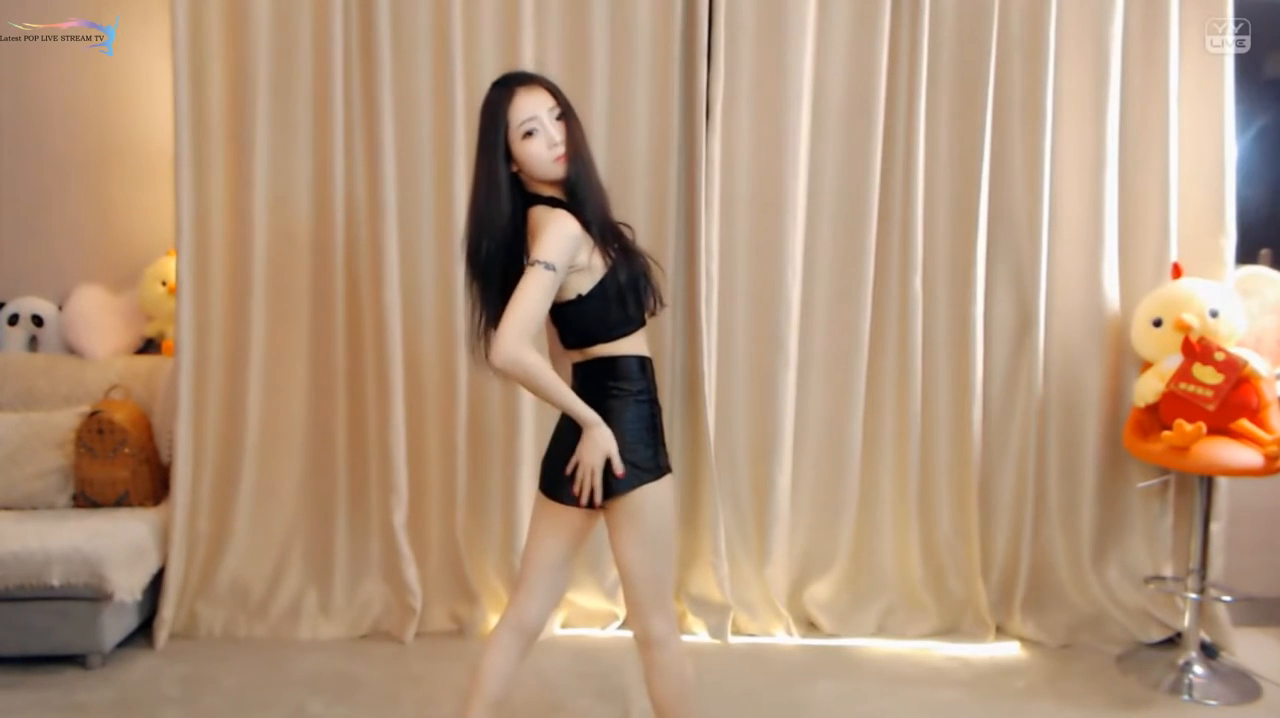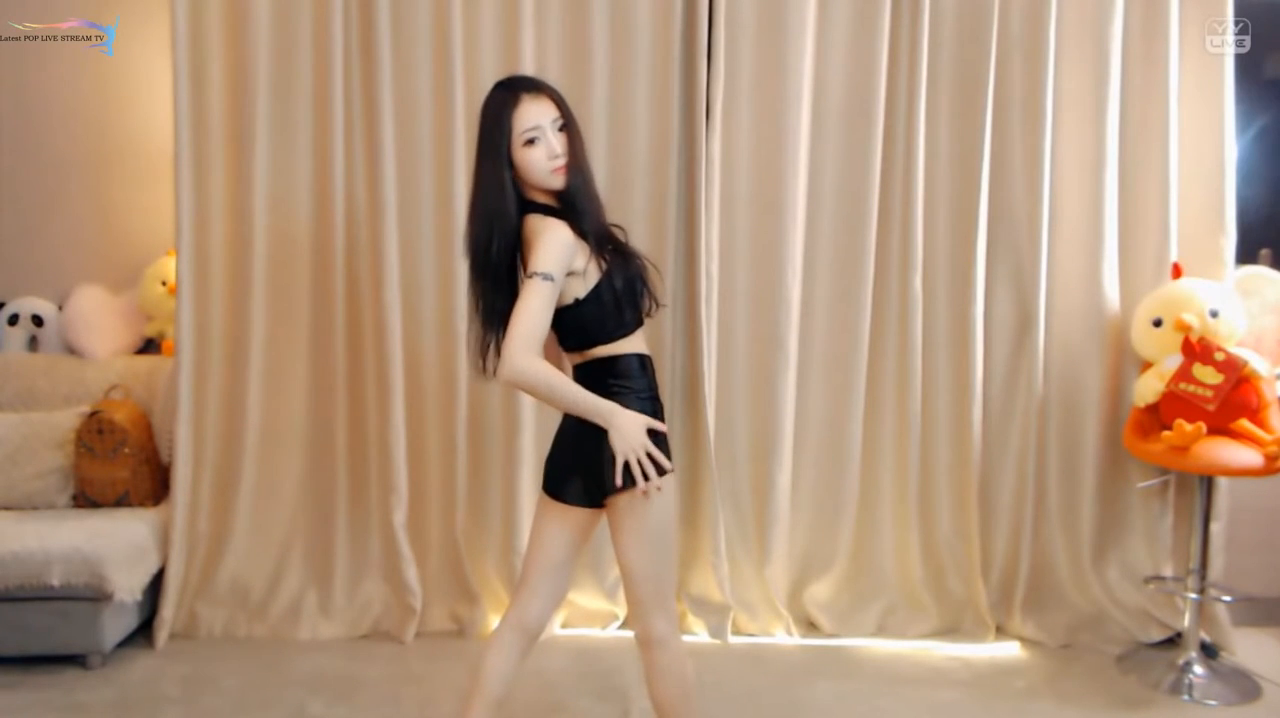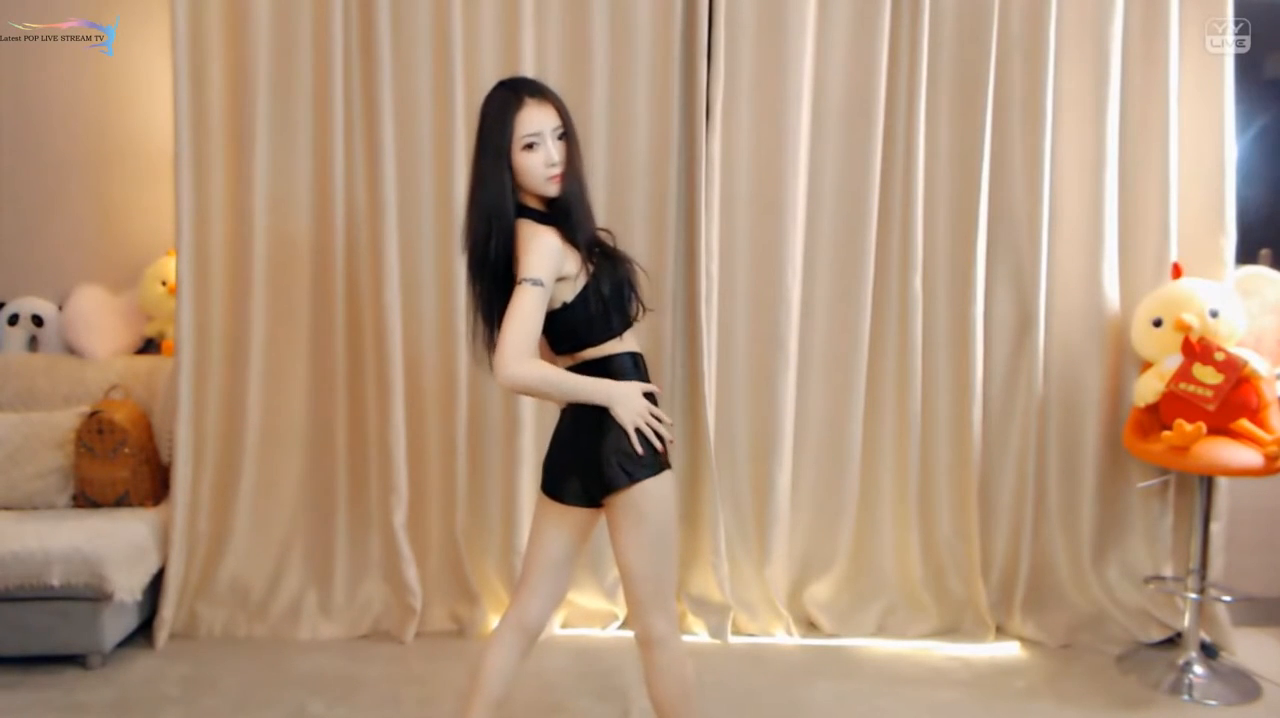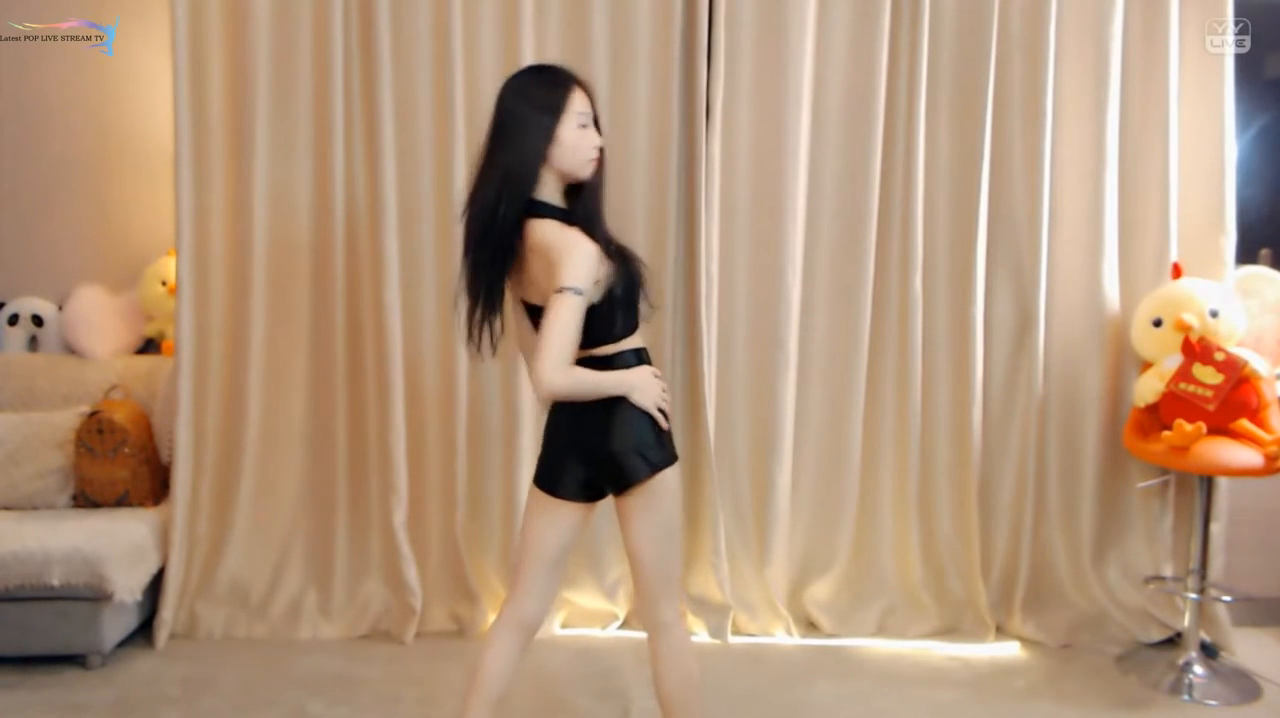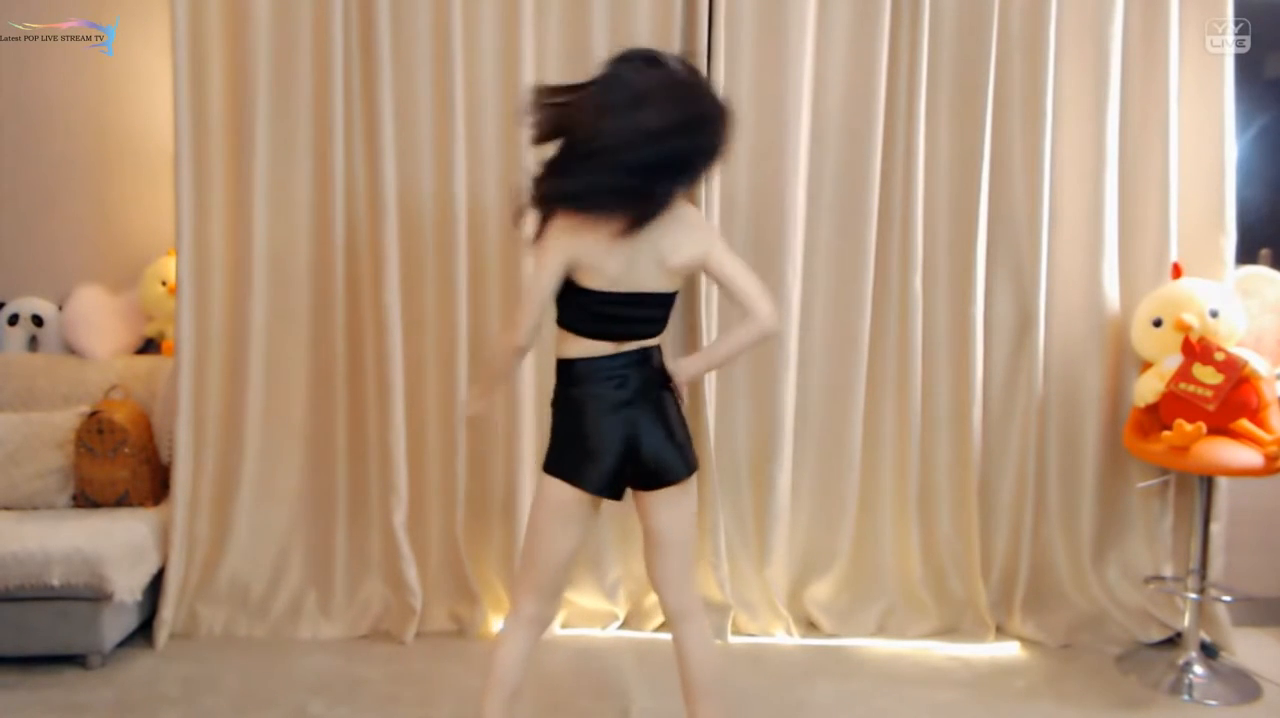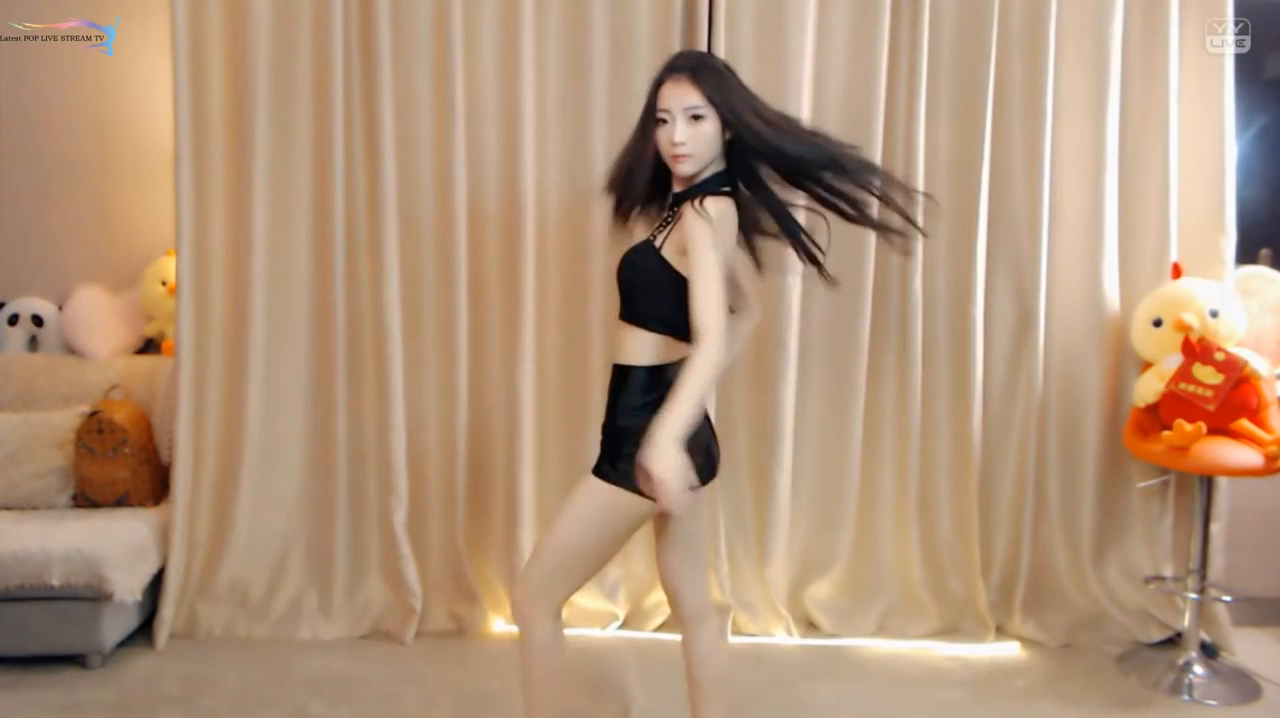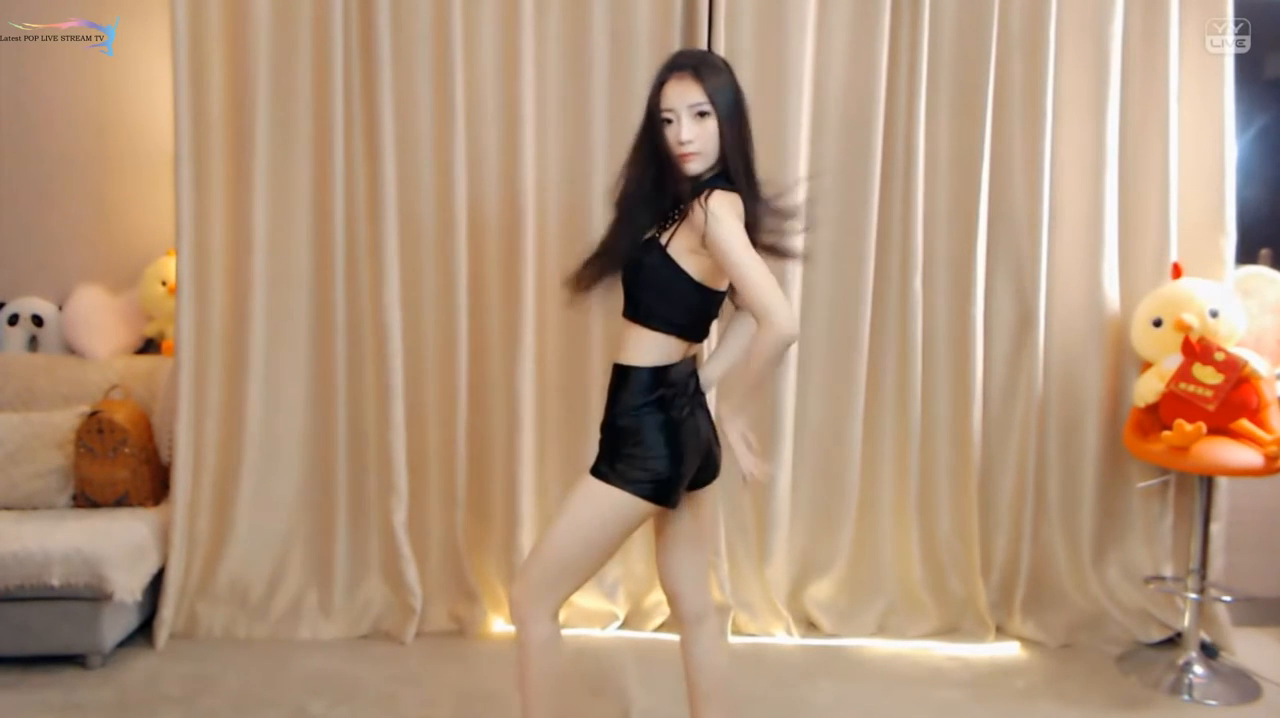
dt=0.3s
person 1, frame 1
left shoulder: (545, 221)
right shoulder: (562, 227)
right elbow: (508, 350)
left wrist: (583, 420)
right wrist: (593, 423)
left hip: (585, 428)
right hip: (624, 423)
left knee: (525, 612)
right knee: (656, 624)
person 1, frame 2
left shoulder: (543, 228)
right shoulder: (557, 235)
right elbow: (518, 364)
right wrist: (615, 418)
left hip: (584, 432)
right hip: (624, 419)
left knee: (526, 612)
right knee: (656, 623)
person 1, frame 3
left shoulder: (533, 230)
right shoulder: (545, 243)
right elbow: (513, 368)
right wrist: (611, 393)
left hip: (578, 433)
right hip: (618, 427)
left knee: (526, 613)
right knee: (657, 623)
person 1, frame 4
left shoulder: (522, 229)
right shoulder: (575, 247)
right elbow: (550, 377)
right wrist: (626, 380)
left hip: (569, 431)
right hip: (627, 424)
left knee: (521, 609)
right knee: (663, 614)
person 1, frame 5
left shoulder: (572, 225)
right shoulder: (687, 227)
left elbow: (521, 335)
right elbow: (763, 316)
left wrist: (486, 387)
right wrist: (689, 367)
left hip: (587, 423)
right hip: (657, 413)
left knee: (530, 604)
right knee: (681, 600)
person 1, frame 6
left shoulder: (704, 216)
right shoulder: (704, 208)
left elbow: (711, 338)
right elbow: (747, 310)
left wrist: (664, 437)
left hip: (641, 422)
right hip: (667, 420)
left knee: (534, 596)
right knee: (692, 602)
person 1, frame 7
left shoulder: (715, 208)
right shoulder: (692, 205)
left elbow: (781, 323)
right elbow: (750, 314)
left wrist: (735, 415)
right wrist: (701, 379)
left hip: (647, 429)
right hip: (680, 422)
left knee: (530, 598)
right knee: (693, 604)
